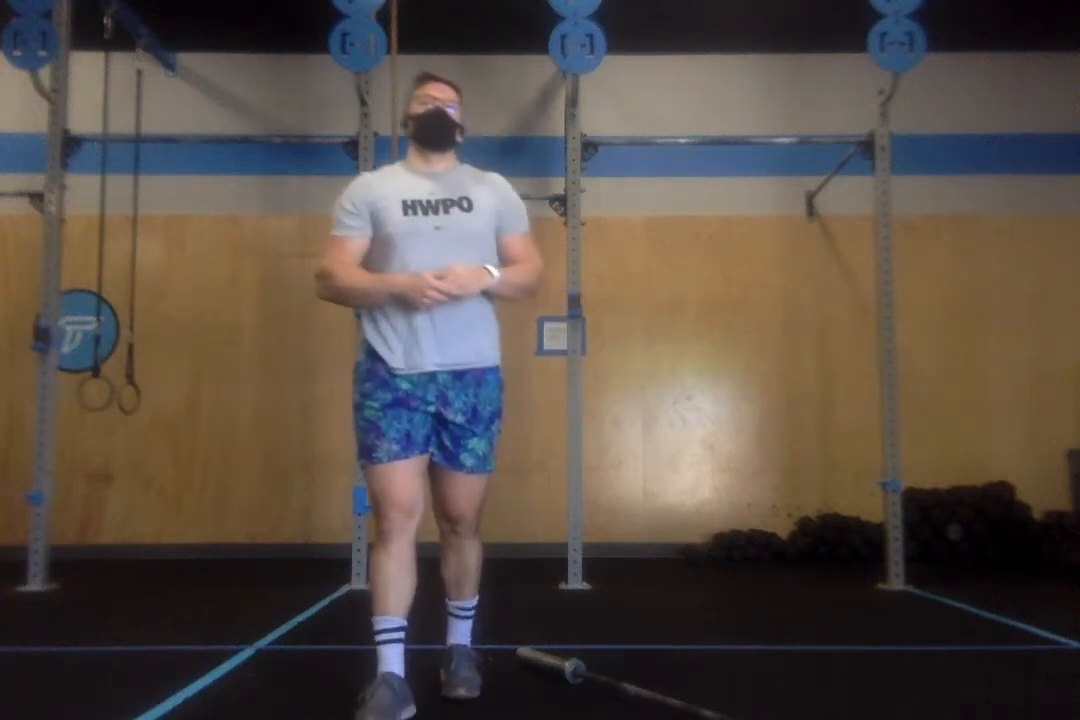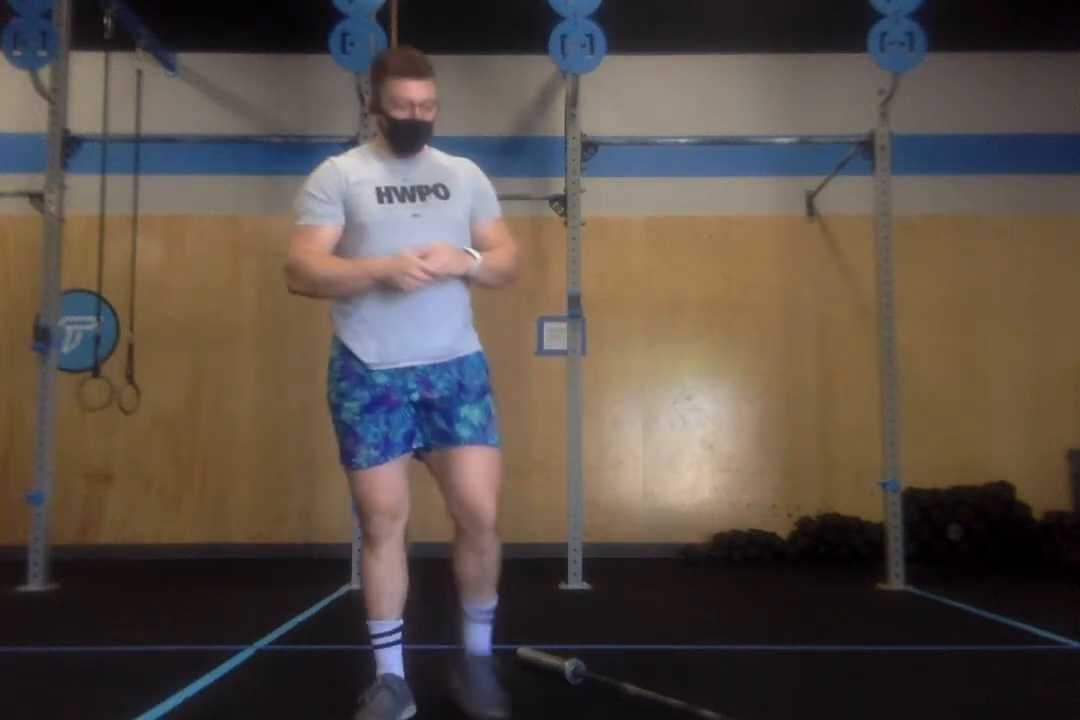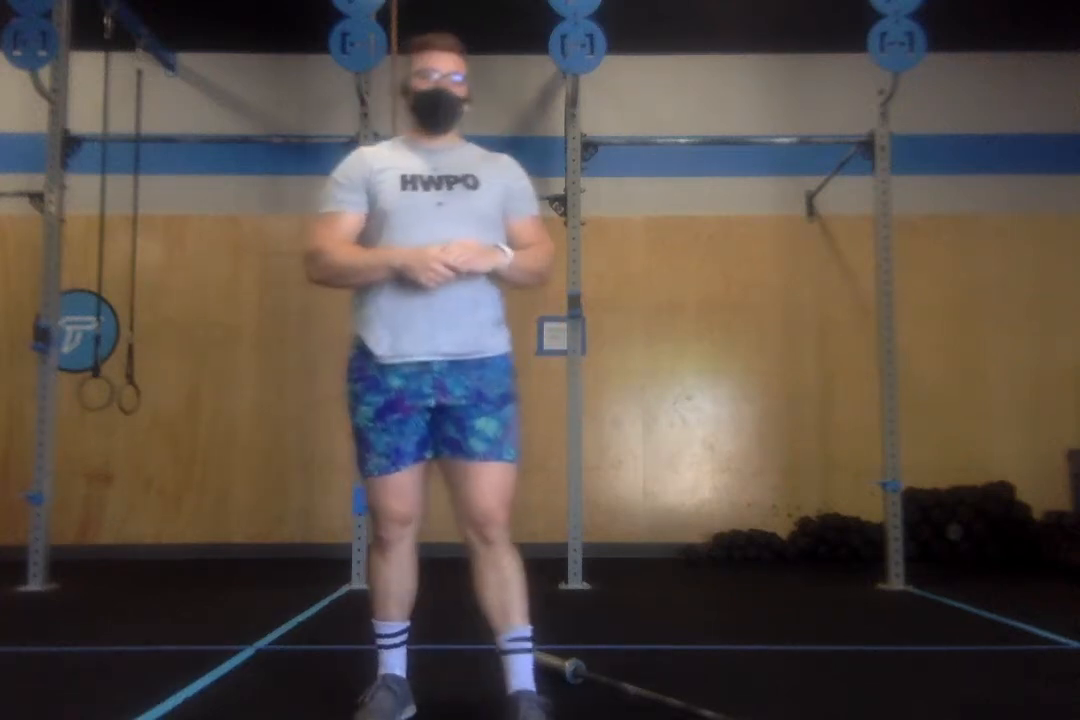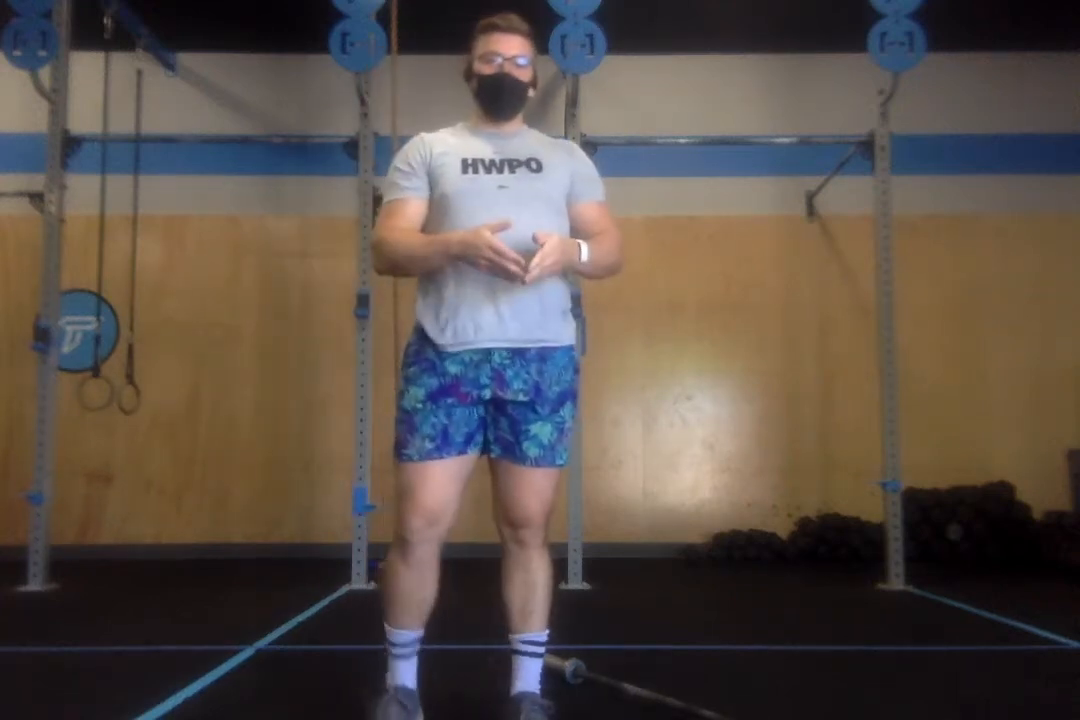
dt=0.5s
person 1, frame 1
left shoulder: (495, 191)
right shoulder: (369, 189)
left elbow: (530, 274)
right elbow: (330, 278)
left wrist: (484, 276)
right wrist: (401, 284)
left hip: (473, 377)
right hip: (391, 376)
left knee: (460, 521)
right knee: (397, 518)
left ankle: (459, 644)
person 1, frame 2
left shoulder: (465, 175)
right shoulder: (337, 175)
left elbow: (508, 260)
right elbow: (300, 272)
left wrist: (467, 260)
right wrist: (382, 267)
left hip: (457, 366)
right hip: (368, 373)
left knee: (479, 514)
right knee: (382, 522)
left ankle: (475, 652)
person 1, frame 3
left shoulder: (501, 170)
right shoulder: (365, 166)
left elbow: (541, 260)
right elbow: (321, 260)
left wrist: (493, 256)
right wrist: (400, 258)
left hip: (480, 369)
right hip: (387, 370)
left knee: (490, 526)
right knee: (394, 526)
person 1, frame 4
left shoulder: (567, 158)
right shoulder: (426, 151)
left elbow: (611, 249)
right elbow: (386, 250)
left wrist: (571, 250)
right wrist: (459, 243)
left hip: (542, 360)
right hip: (444, 358)
left knee: (526, 528)
right knee: (420, 524)
